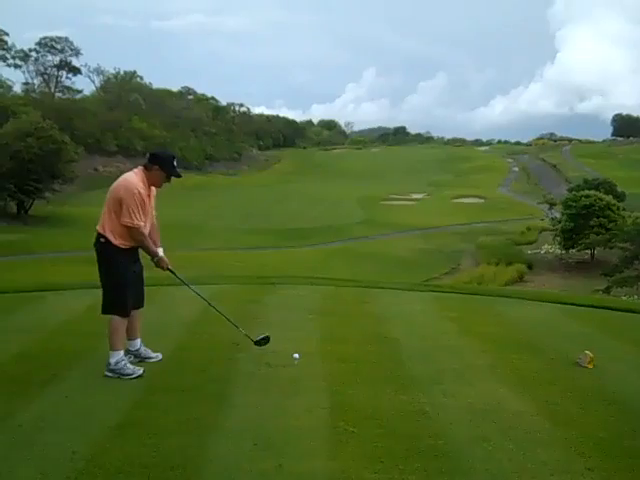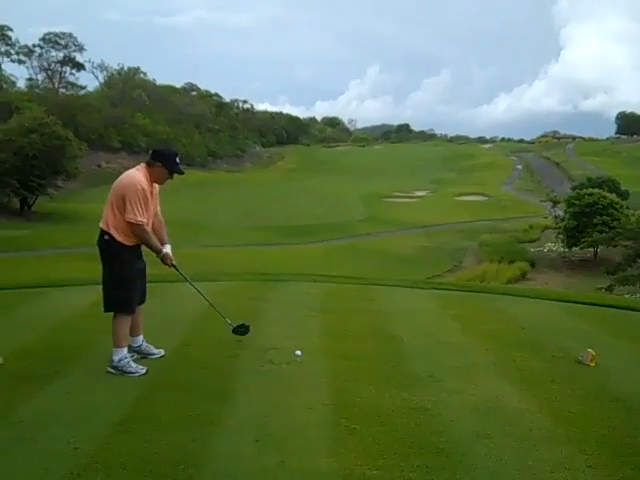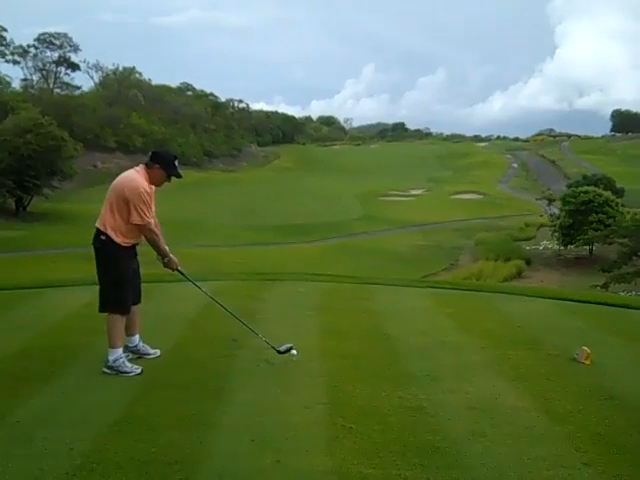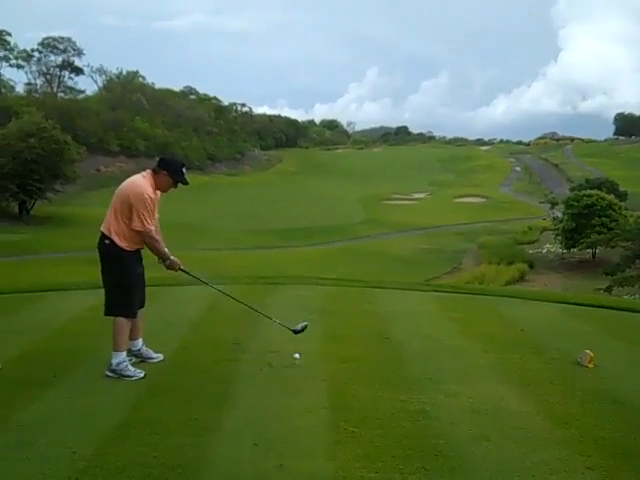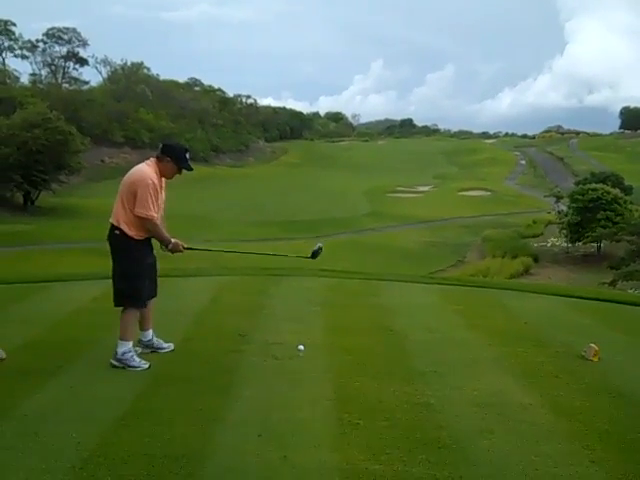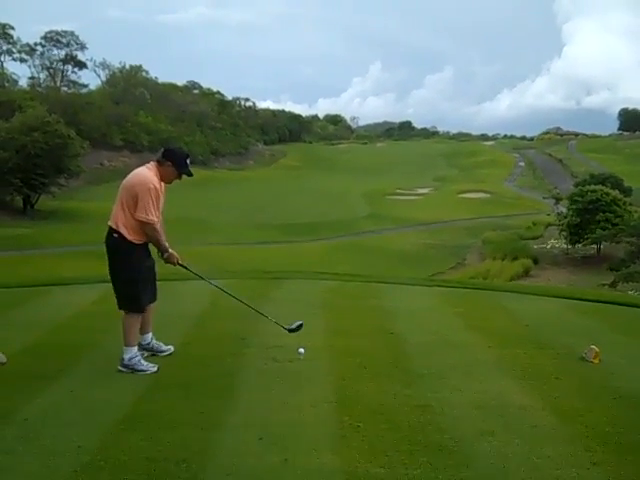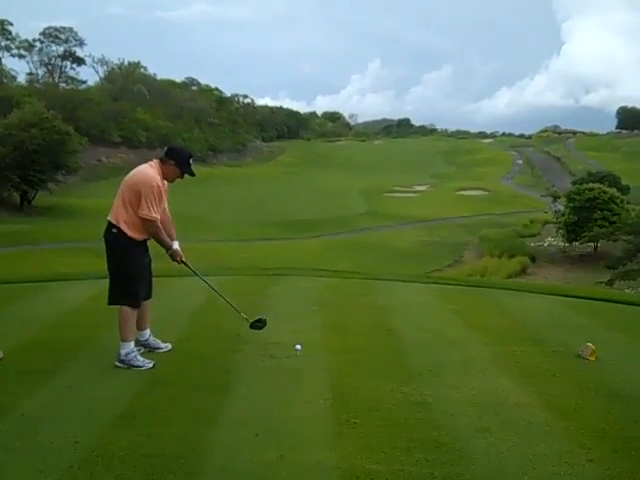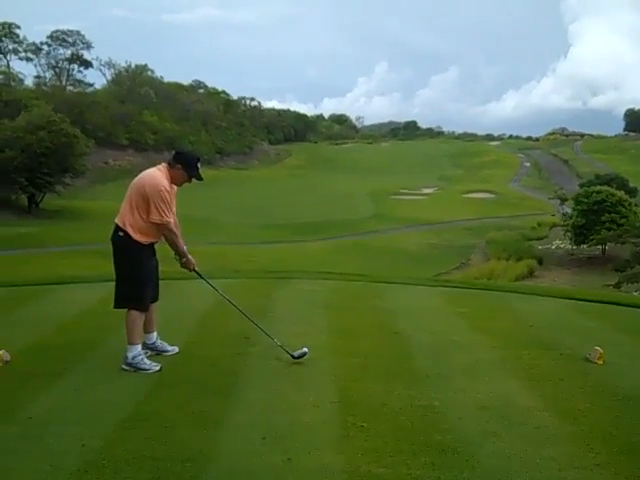
dt=0.5s
person 1, frame 1
left shoulder: (148, 185)
right shoulder: (133, 187)
left elbow: (150, 221)
right elbow: (136, 231)
left wrist: (159, 250)
right wrist: (155, 256)
left hip: (127, 247)
right hip: (113, 248)
left knee: (134, 301)
right knee: (120, 306)
left ankle: (135, 348)
right ankle: (115, 362)
person 1, frame 2
left shoulder: (150, 182)
right shoulder: (137, 184)
left elbow: (156, 217)
right elbow: (139, 227)
left wrist: (166, 246)
right wrist: (160, 252)
left hip: (130, 244)
right hip: (117, 244)
left knee: (137, 297)
right knee: (124, 303)
left ankle: (137, 344)
right ankle: (119, 359)
person 1, frame 3
left shoulder: (144, 180)
right shoulder: (137, 186)
left elbow: (152, 220)
right elbow: (147, 229)
left wrist: (165, 249)
right wrist: (165, 256)
left hip: (124, 244)
right hip: (112, 245)
left knee: (132, 298)
right knee: (118, 303)
left ankle: (133, 344)
right ankle: (114, 359)
person 1, frame 4
left shoulder: (150, 186)
right shoulder: (143, 192)
left elbow: (153, 227)
right elbow: (146, 234)
left wrist: (166, 252)
right wrist: (167, 258)
left hip: (128, 247)
right hip: (117, 249)
left knee: (135, 301)
right knee: (124, 306)
left ankle: (136, 348)
right ankle: (117, 362)
person 1, frame 5
left shoulder: (156, 175)
right shoulder: (147, 178)
left elbow: (157, 215)
right elbow: (148, 220)
left wrist: (166, 239)
right wrist: (169, 242)
left hip: (139, 238)
right hip: (127, 239)
left knee: (146, 292)
right knee: (134, 297)
left ankle: (147, 339)
right ankle: (123, 352)
person 1, frame 6
left shoulder: (156, 178)
right shoulder: (148, 182)
left elbow: (156, 219)
right elbow: (148, 226)
left wrist: (165, 246)
right wrist: (166, 251)
left hip: (136, 242)
right hip: (125, 243)
left knee: (146, 295)
right knee: (134, 301)
left ankle: (146, 342)
right ankle: (129, 357)
person 1, frame 7
left shoulder: (158, 177)
right shoulder: (150, 180)
left elbow: (163, 214)
right elbow: (151, 222)
left wrist: (175, 243)
right wrist: (169, 248)
left hip: (134, 238)
right hip: (123, 238)
left knee: (143, 292)
right knee: (130, 296)
left ankle: (144, 338)
right ankle: (126, 353)
person 1, frame 8
left shoulder: (166, 179)
right shoulder: (158, 184)
left elbow: (172, 219)
right elbow: (166, 228)
left wrist: (183, 249)
right wrist: (184, 255)
left hip: (142, 241)
right hip: (130, 242)
left knee: (150, 295)
right knee: (137, 300)
left ankle: (151, 341)
right ankle: (133, 356)
